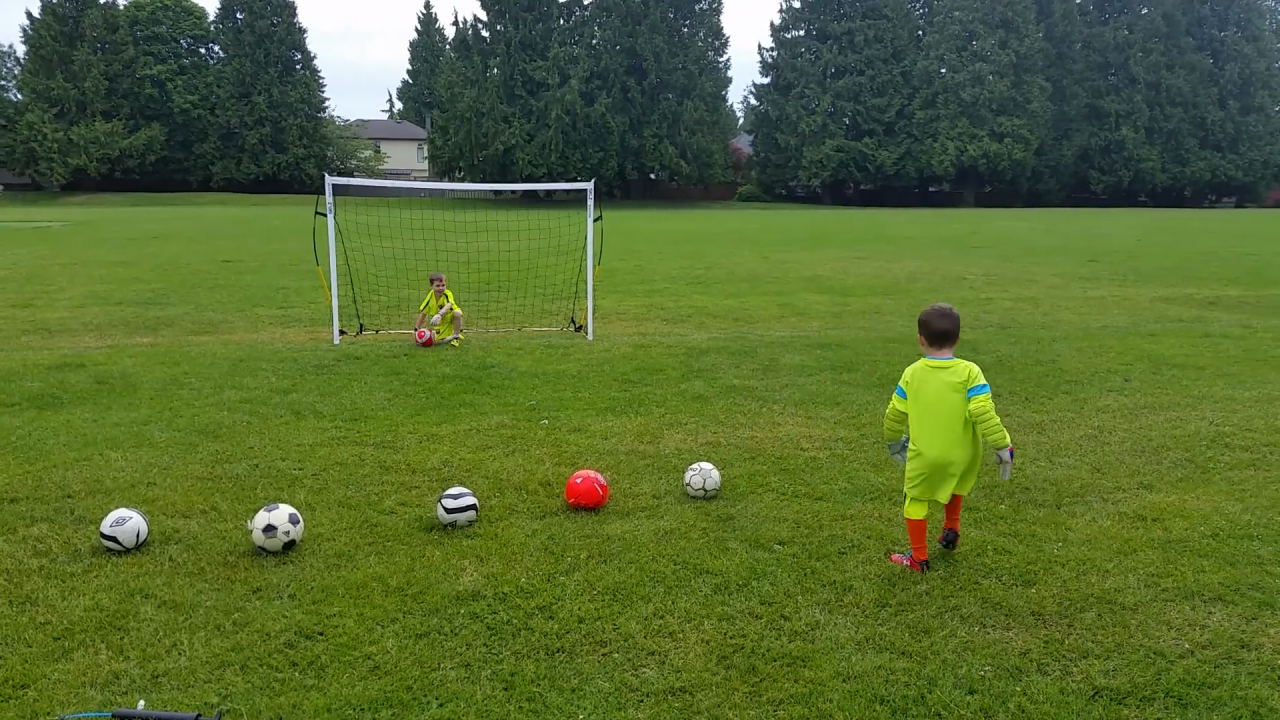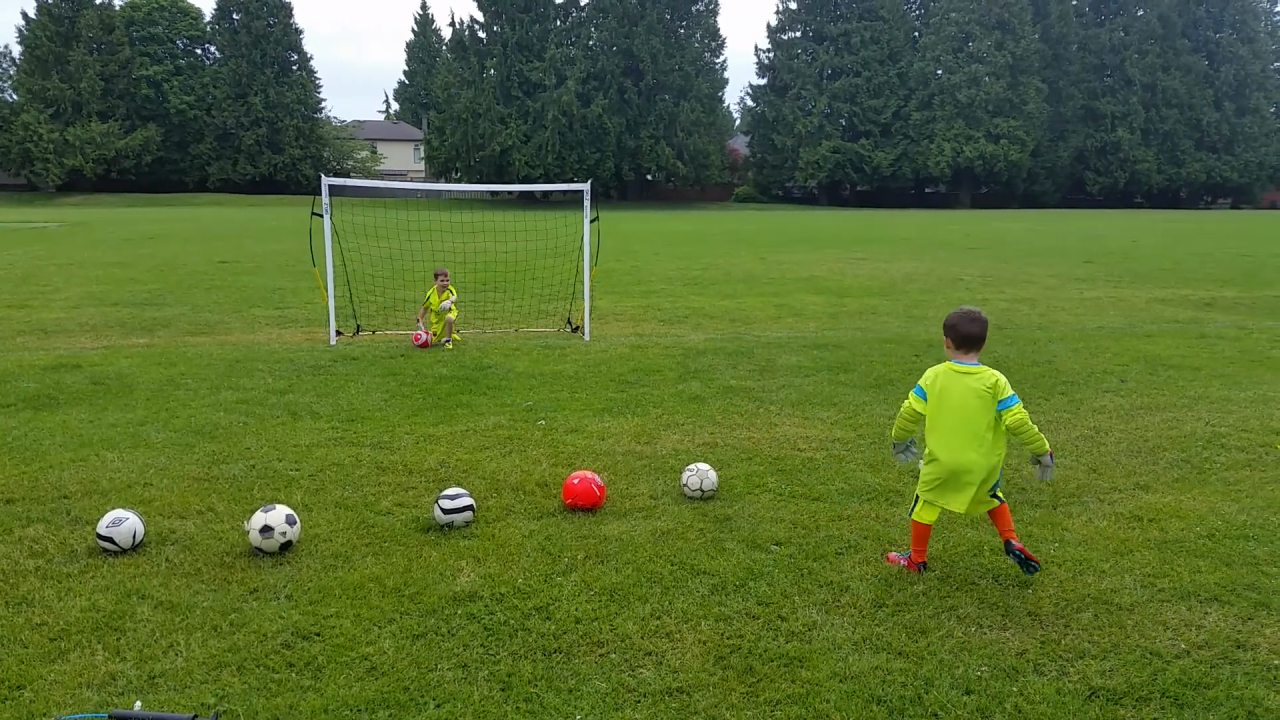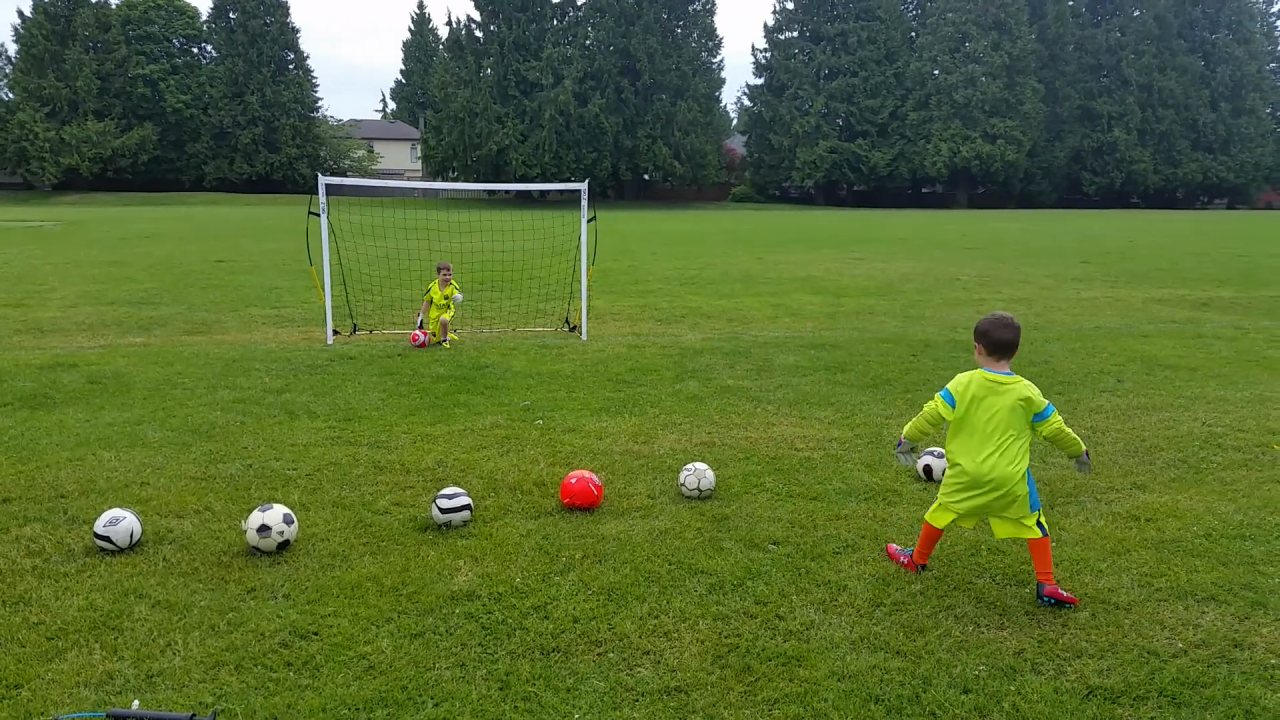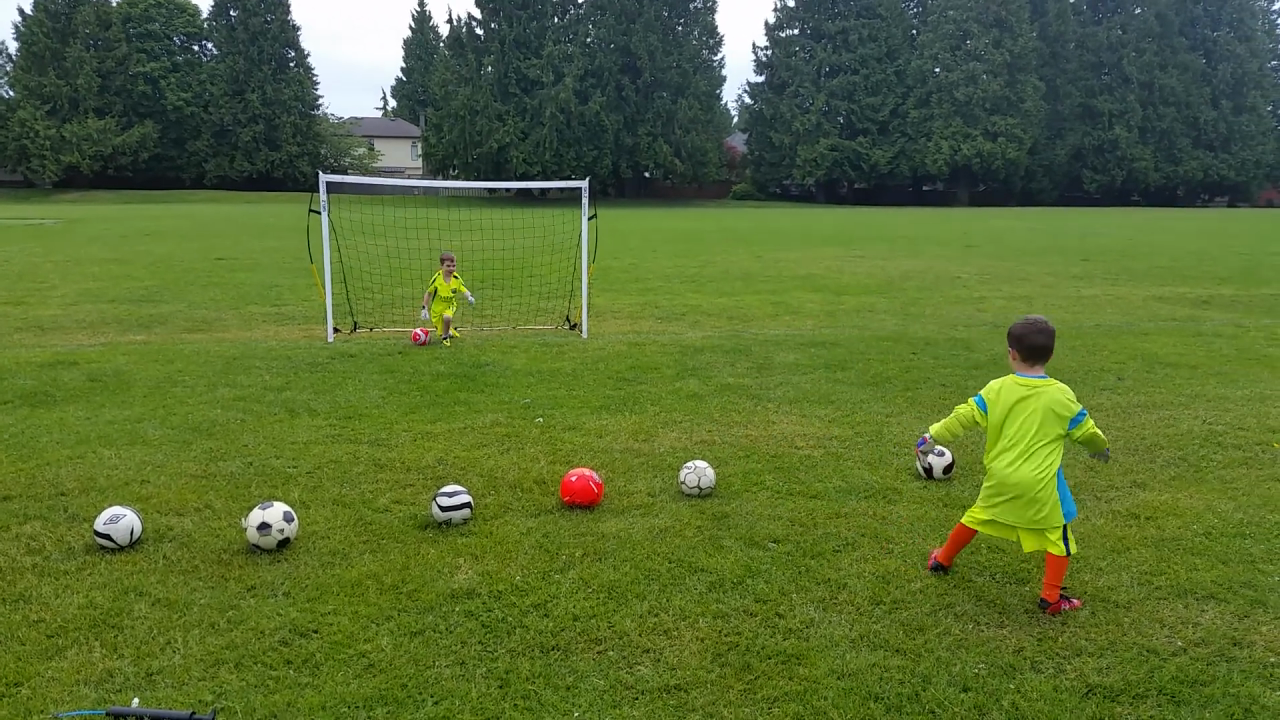
dt=0.1s
person 1, frame 1
left shoulder: (912, 373)
right shoulder: (969, 372)
left elbow: (895, 412)
right elbow: (984, 413)
left wrist: (895, 440)
right wrist: (1002, 446)
left hip: (925, 456)
right hip: (962, 457)
left knee: (916, 502)
right knee: (955, 485)
left ankle: (918, 558)
right ankle: (951, 528)
person 1, frame 2
left shoulder: (934, 376)
right shoulder: (995, 381)
left elbow: (910, 412)
right elbow: (1018, 421)
left wrist: (900, 439)
right wrist: (1042, 450)
left hip: (942, 462)
right hip: (984, 464)
left knee: (926, 505)
right knee: (990, 495)
left ankle: (916, 559)
right ankle: (1012, 542)
person 1, frame 3
left shoulder: (963, 383)
right shoulder: (1027, 391)
left elbow: (932, 414)
right elbow: (1054, 428)
left wrist: (907, 438)
right wrist: (1079, 451)
left hip: (967, 473)
right hip: (1008, 477)
left knee: (943, 510)
right knee: (1030, 522)
left ankle: (915, 559)
right ankle: (1047, 587)
person 1, frame 4
left shoulder: (997, 389)
right shoulder: (1062, 395)
left elbow: (964, 418)
right elbow: (1087, 432)
left wrist: (932, 437)
right wrist: (1101, 449)
left hip: (1001, 477)
right hip: (1040, 484)
left knee: (980, 515)
right knee: (1057, 535)
left ankle: (943, 560)
right ankle: (1051, 597)
